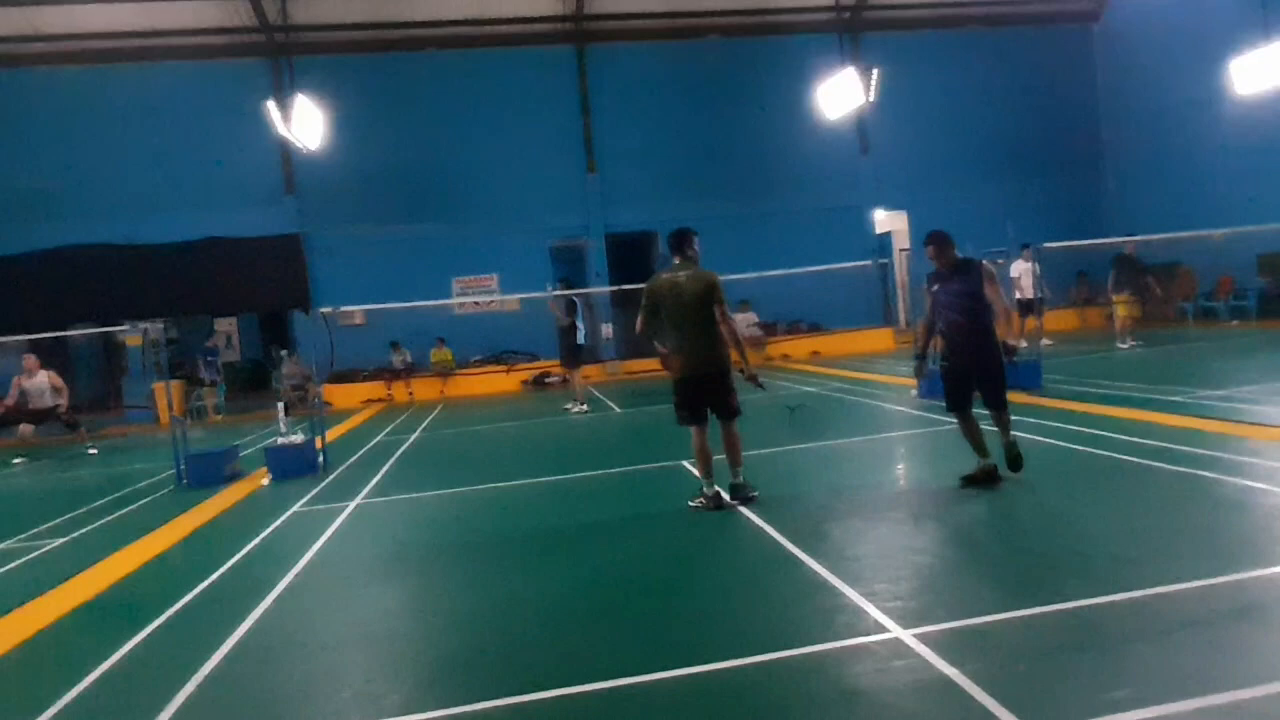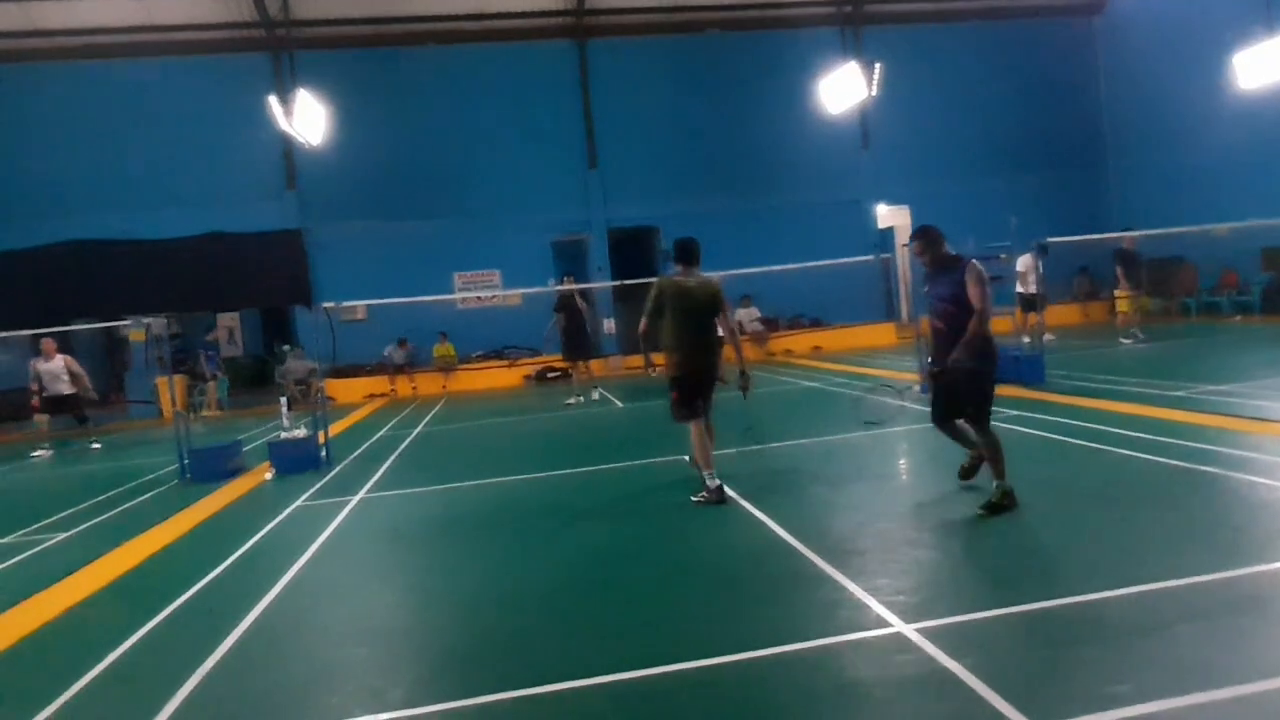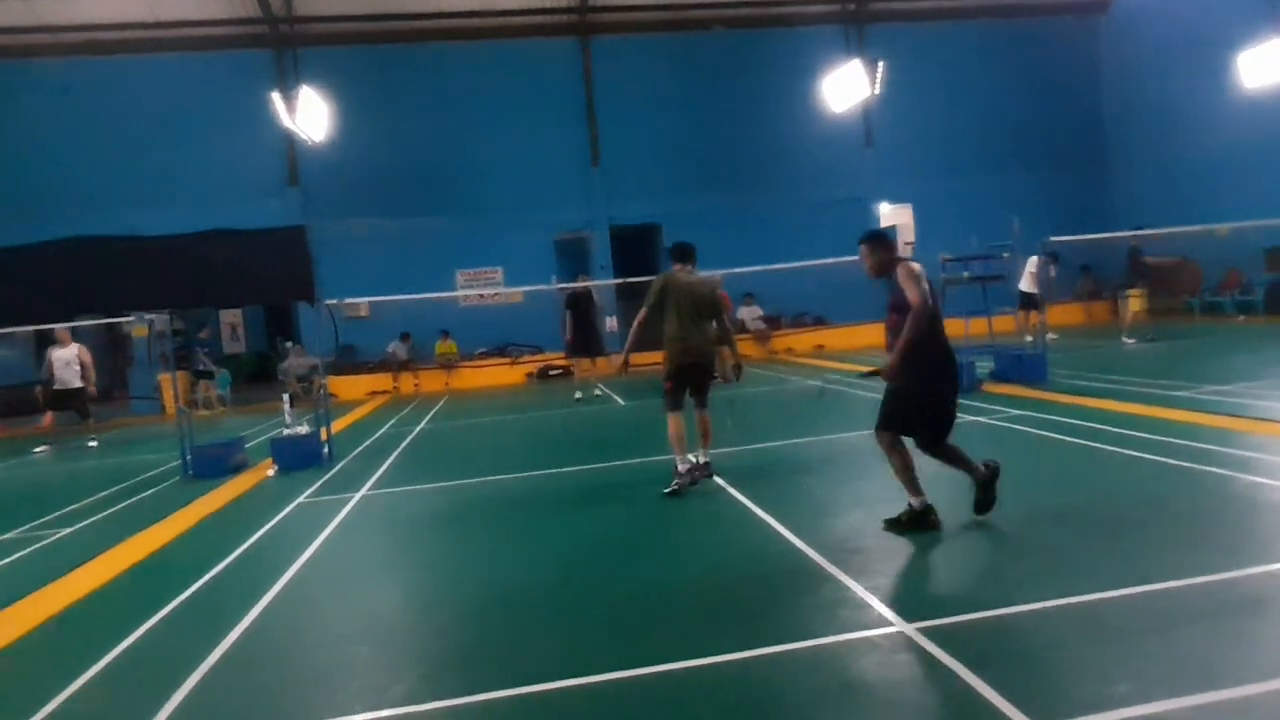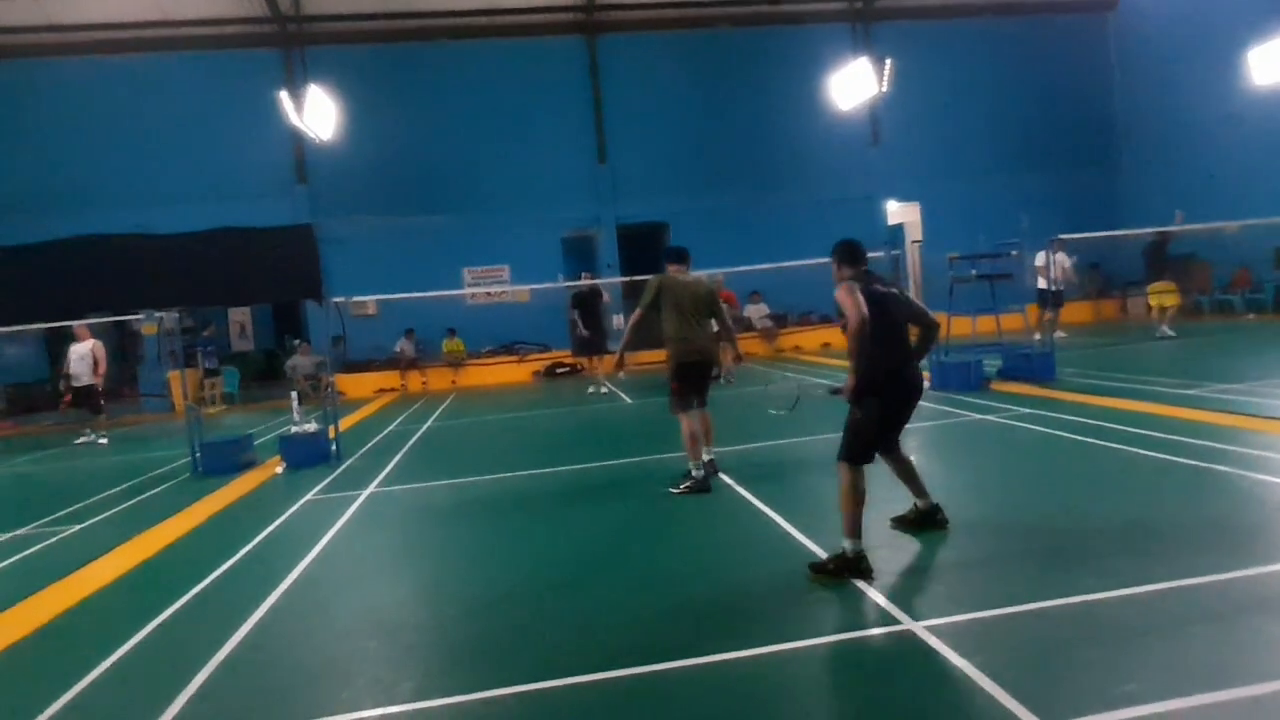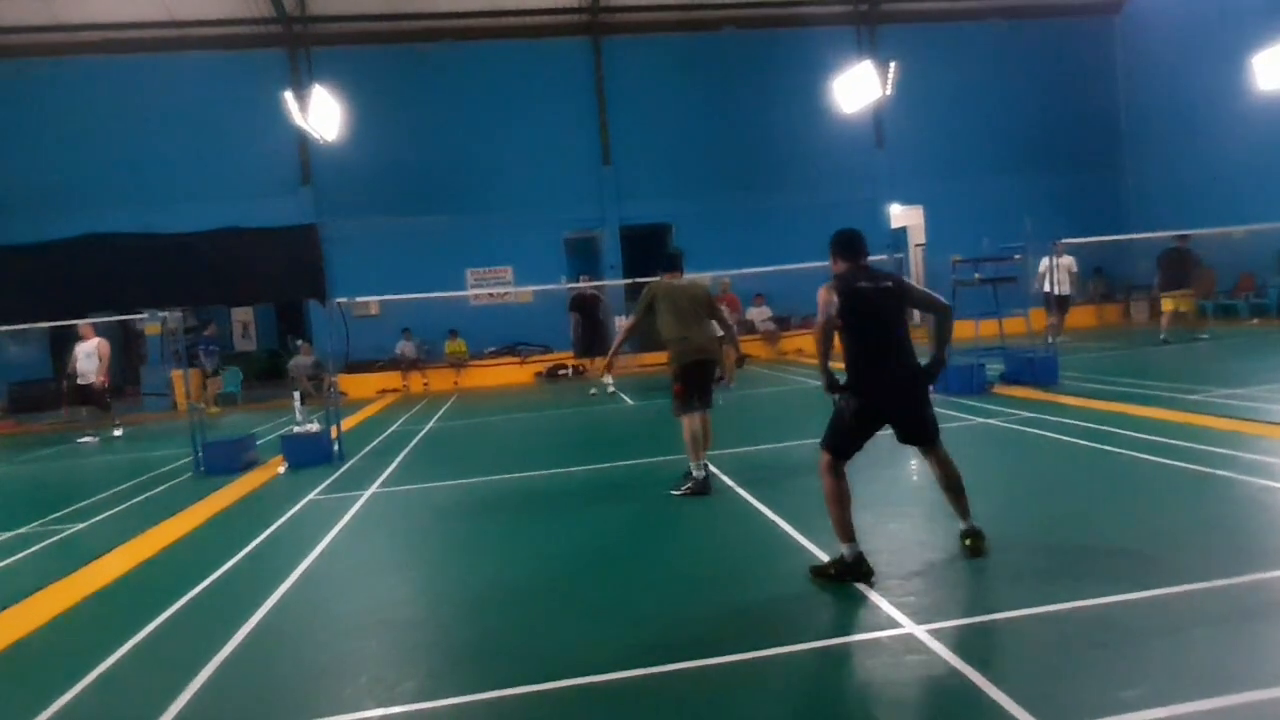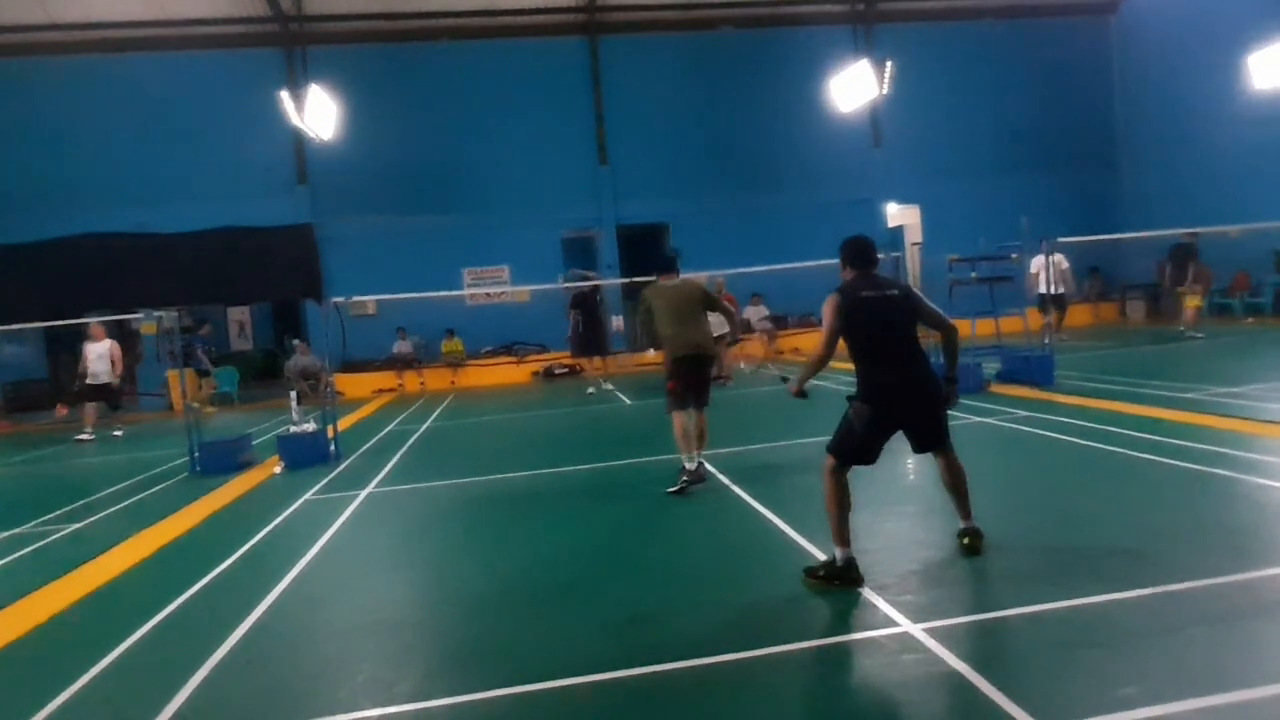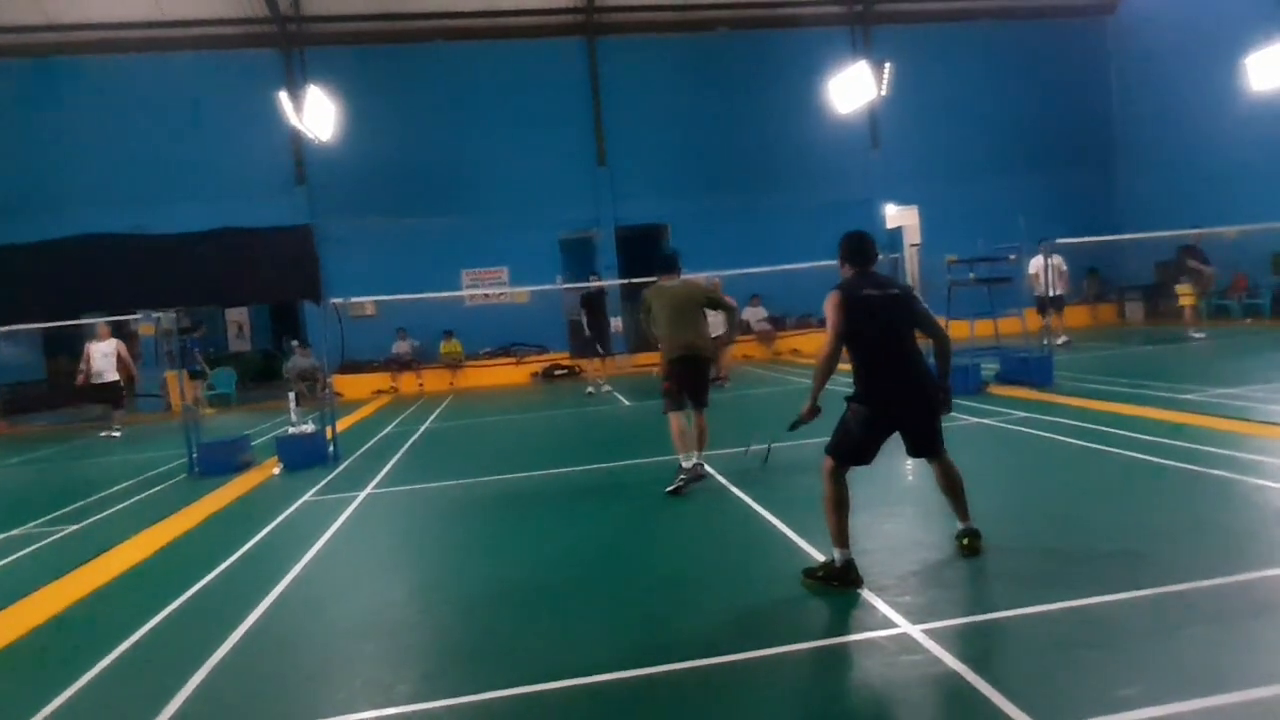
dt=0.4s
person 1, frame 1
left shoulder: (980, 270)
right shoulder: (933, 280)
left elbow: (1000, 306)
right elbow: (929, 320)
right wrist: (920, 355)
left hip: (983, 350)
right hip: (953, 356)
left knee: (997, 407)
right knee: (961, 412)
left ankle: (1008, 441)
right ankle: (986, 466)
person 1, frame 2
left shoulder: (969, 270)
right shoulder: (930, 277)
left elbow: (982, 313)
left wrist: (962, 351)
right wrist: (933, 357)
left hip: (975, 359)
right hip: (946, 362)
left knee: (979, 424)
right knee: (942, 420)
left ankle: (1002, 489)
right ankle: (977, 451)
person 1, frame 3
left shoulder: (905, 270)
right shoulder: (895, 281)
left elbow: (922, 309)
left wrist: (896, 357)
right wrist: (896, 362)
left hip: (931, 370)
right hip: (910, 373)
left knee: (929, 442)
right knee: (885, 434)
left ankle: (983, 474)
right ankle: (920, 508)
person 1, frame 4
left shoulder: (847, 288)
right shoulder: (890, 290)
left elbow: (860, 321)
right elbow: (930, 325)
left wrist: (854, 375)
left hip: (878, 386)
right hip: (908, 383)
left knee: (850, 463)
right knee: (887, 447)
left ankle: (852, 555)
right ankle: (927, 509)
person 1, frame 5
left shoulder: (834, 288)
right shoulder: (894, 282)
left elbow: (824, 327)
right elbow: (943, 310)
left wrist: (825, 372)
right wrist: (936, 361)
left hip: (863, 390)
right hip: (908, 383)
left knee: (830, 464)
right knee: (935, 452)
left ankle: (850, 558)
right ankle: (970, 530)
person 1, frame 6
left shoulder: (839, 299)
right shoulder: (903, 291)
left elbow: (824, 353)
right elbow: (949, 330)
left wrist: (800, 382)
right wrist: (950, 379)
left hip: (876, 398)
right hip: (923, 390)
left knee: (834, 468)
right knee: (944, 453)
left ankle: (842, 563)
right ankle: (969, 530)
person 1, frame 7
left shoulder: (839, 296)
right shoulder: (901, 290)
left elbow: (831, 352)
right elbow: (941, 338)
left wrist: (813, 400)
right wrist: (942, 385)
left hip: (874, 398)
right hip: (919, 391)
left knee: (833, 469)
right knee: (937, 457)
left ankle: (842, 563)
right ankle: (968, 531)
person 2, frame 1
left shoulder: (656, 285)
right shoulder: (708, 279)
left elbow: (641, 329)
right elbow: (725, 323)
left wrist: (661, 349)
right wrist: (746, 363)
left hip: (683, 367)
right hip: (716, 363)
left knee: (698, 429)
right knee: (728, 423)
left ankle: (710, 493)
right ankle: (738, 483)
person 2, frame 2
left shoulder: (663, 286)
right shoulder: (712, 287)
left elbow: (643, 329)
right elbow: (729, 329)
left wrist: (646, 353)
right wrist: (743, 369)
left hip: (680, 363)
right hip: (708, 361)
left knee: (693, 421)
right knee: (703, 415)
left ankle: (712, 485)
right ankle: (703, 464)
person 2, frame 3
left shoulder: (664, 281)
right shoulder: (708, 285)
left elbow: (640, 319)
right elbow: (724, 326)
left wrist: (626, 353)
right wrist: (736, 358)
left hip: (678, 354)
right hip: (705, 353)
left knee: (674, 411)
right knee: (702, 407)
left ankle: (684, 469)
right ankle: (704, 461)
person 2, frame 4
left shoulder: (659, 282)
right shoulder: (704, 285)
left elbow: (635, 319)
right elbow: (724, 323)
left wrist: (620, 352)
right wrist: (735, 350)
left hip: (681, 354)
right hip: (707, 352)
left knee: (685, 413)
right knee: (701, 406)
left ankle: (698, 475)
right ankle: (708, 460)
person 2, frame 5
left shoulder: (654, 290)
right shoulder: (700, 288)
left elbow: (629, 326)
right elbow: (725, 323)
left wrist: (611, 355)
right wrist: (737, 351)
left hip: (683, 355)
right hip: (710, 353)
left knee: (687, 414)
right knee: (702, 410)
left ankle: (698, 476)
right ankle: (701, 464)
person 2, frame 6
left shoulder: (649, 293)
right shoulder: (695, 286)
left elbow: (645, 326)
right elbow: (729, 312)
left wrist: (651, 343)
right wrist: (734, 334)
left hip: (677, 352)
right hip: (705, 349)
left knee: (679, 410)
right knee: (699, 408)
left ankle: (690, 467)
right ankle: (697, 461)
person 2, frame 7
left shoulder: (649, 294)
right shoulder: (697, 287)
left elbow: (647, 325)
right elbow: (731, 307)
left hip: (674, 354)
right hip: (702, 351)
left knee: (675, 411)
right knee: (698, 410)
left ankle: (687, 466)
right ankle: (697, 462)
